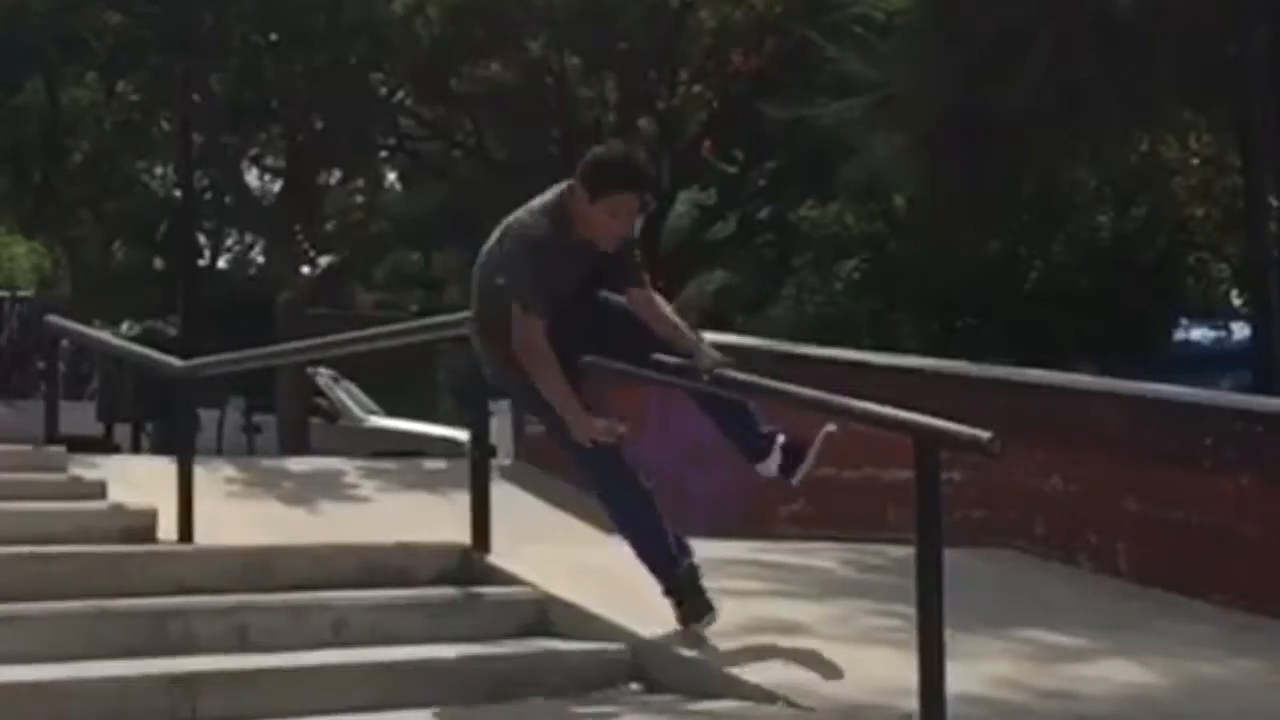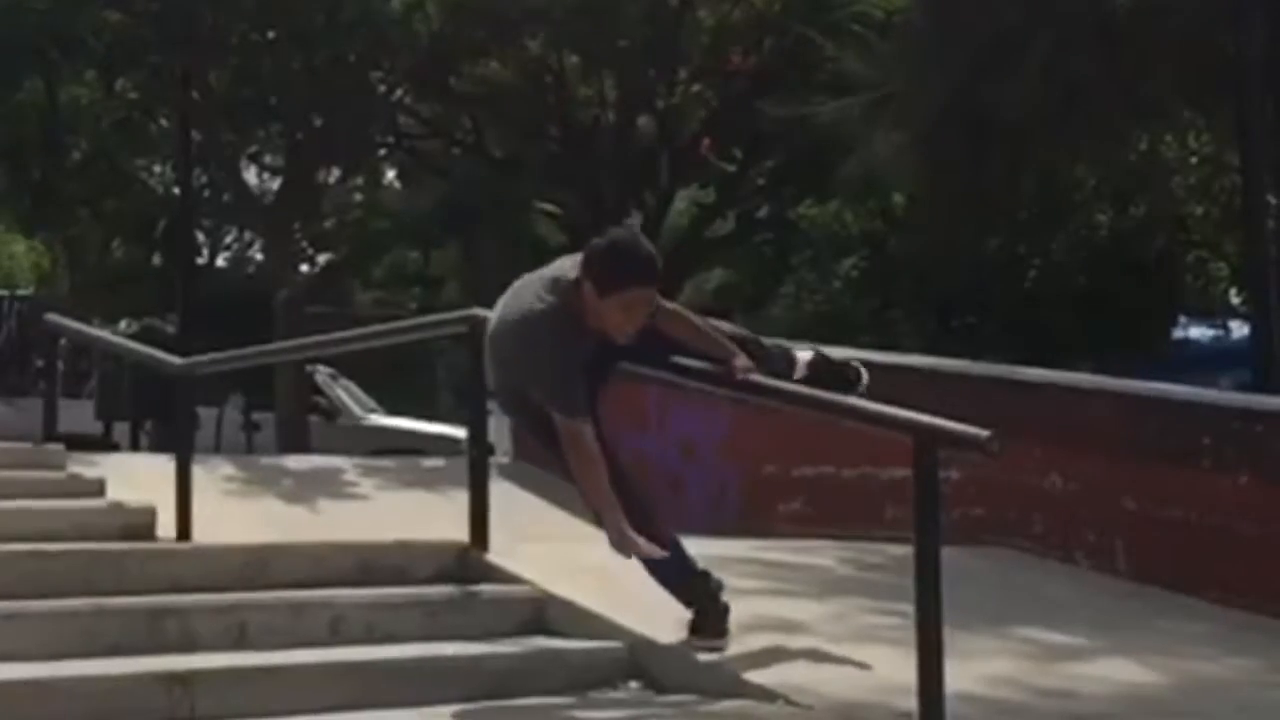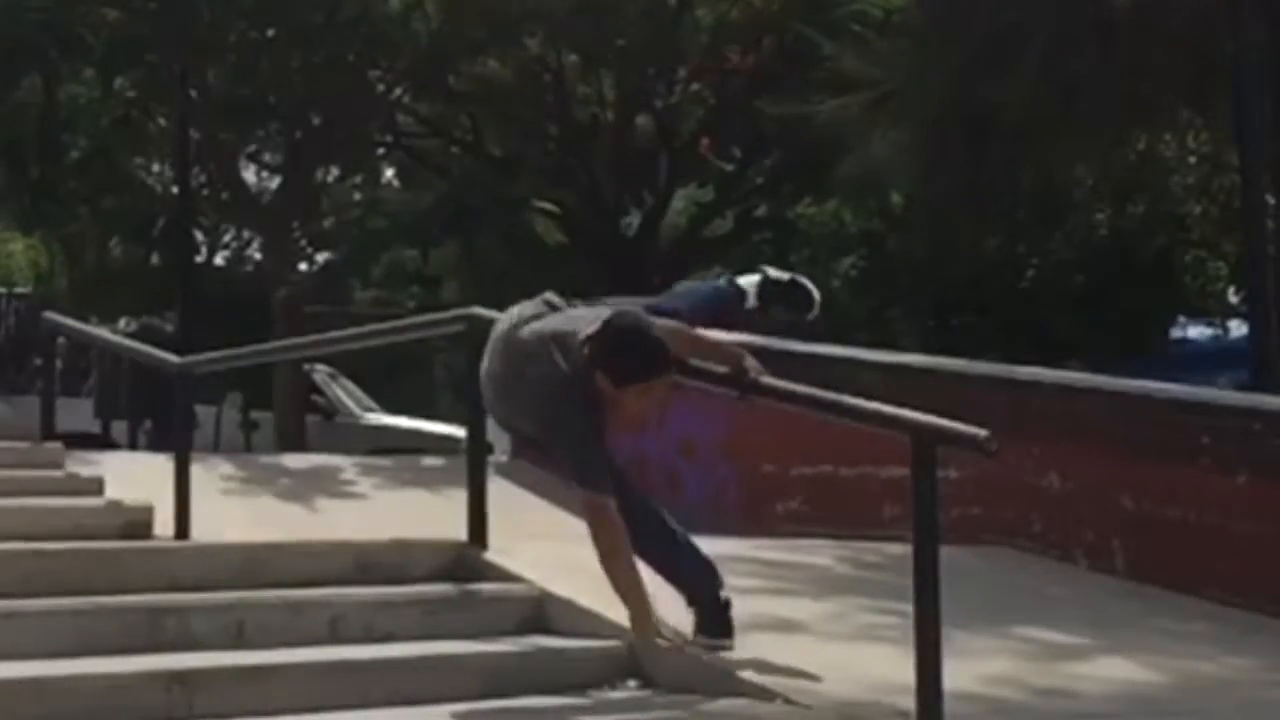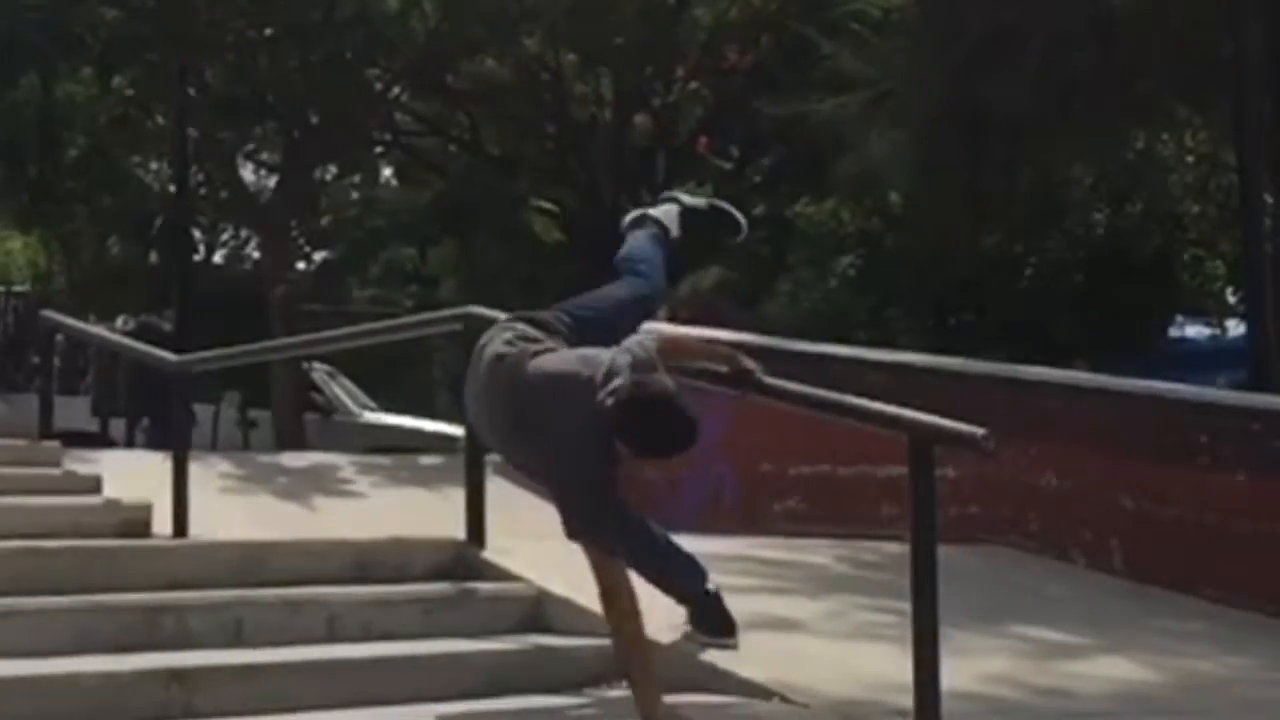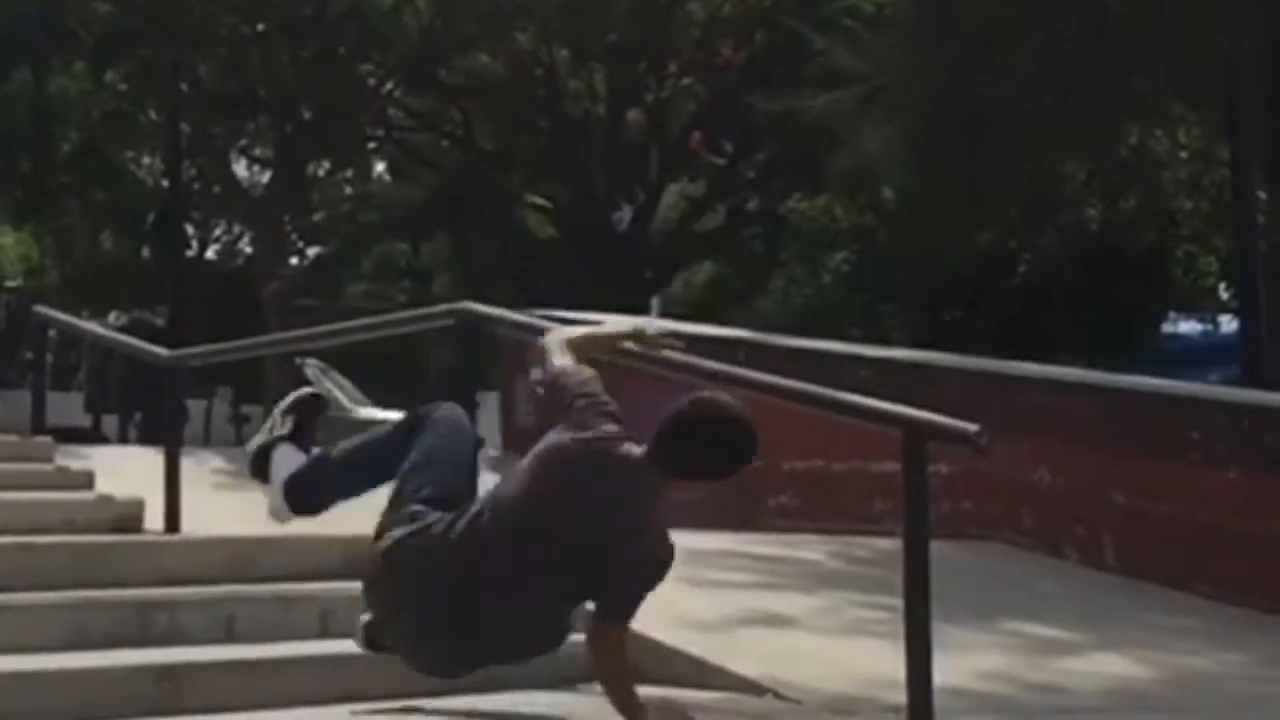
dt=0.5s
person 1, frame 1
left shoulder: (608, 222)
right shoulder: (535, 238)
left elbow: (642, 296)
right elbow: (528, 339)
left wrist: (695, 346)
right wrist: (575, 417)
left hip: (568, 311)
right hip: (512, 336)
left knee: (686, 354)
right knee: (599, 449)
left ankle: (768, 451)
right ankle: (676, 575)
person 1, frame 2
left shoulder: (603, 283)
right shoulder: (550, 336)
left elbow: (666, 316)
right elbow: (577, 440)
left wrist: (732, 354)
right wrist: (616, 530)
left hip: (581, 342)
right hip: (533, 393)
left knee: (702, 337)
right knee: (611, 487)
left ankle: (799, 366)
right ankle: (699, 594)
person 1, frame 3
left shoulder: (622, 331)
right shoulder: (572, 413)
left elbow: (672, 333)
right elbow: (602, 517)
left wrist: (737, 359)
right wrist: (641, 614)
right knee: (619, 499)
right ankle: (705, 592)
person 1, frame 4
left shoulder: (625, 370)
right shoulder: (587, 471)
left elbow: (663, 341)
right elbow: (614, 591)
left wrist: (730, 358)
left hip: (526, 336)
left knee: (645, 287)
right knee: (618, 528)
left ankle: (661, 221)
right ankle: (696, 593)
person 1, frame 5
left shoulder: (592, 436)
right shoulder: (650, 548)
left elbow: (553, 346)
right elbow: (607, 652)
left wrist: (621, 330)
left hip: (411, 562)
right hip: (446, 642)
left knee: (445, 421)
left ankle: (301, 486)
